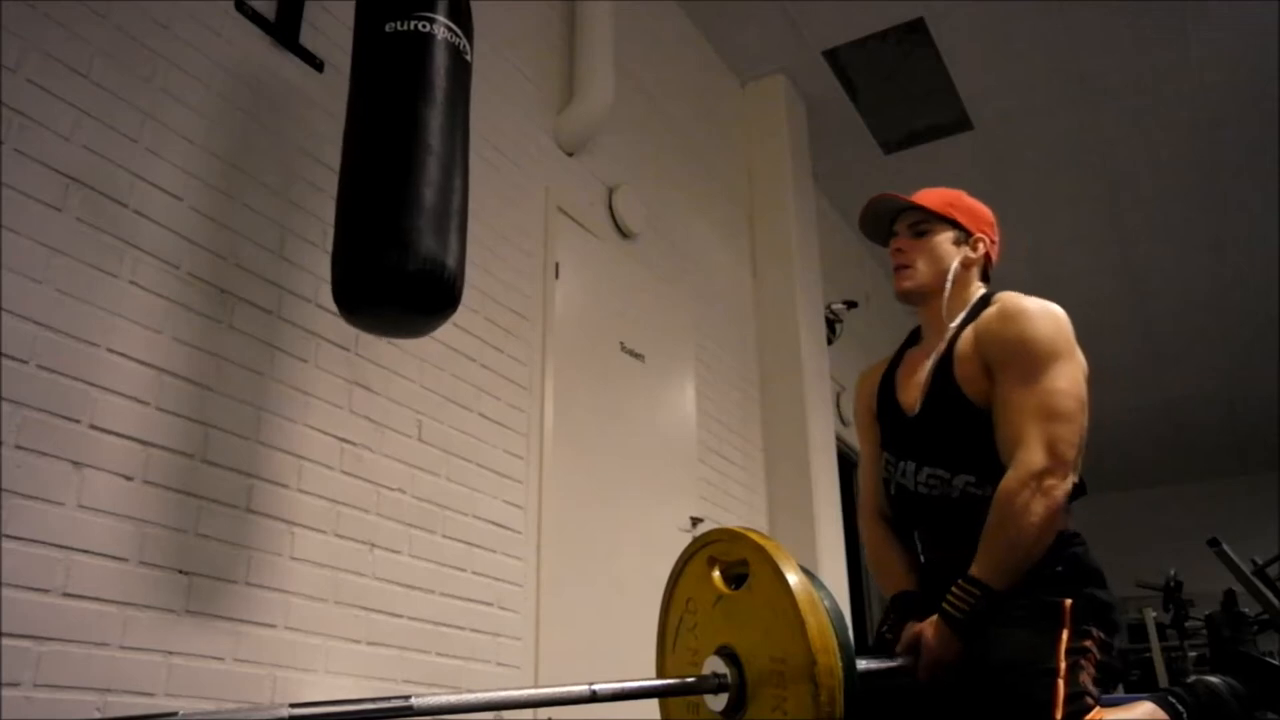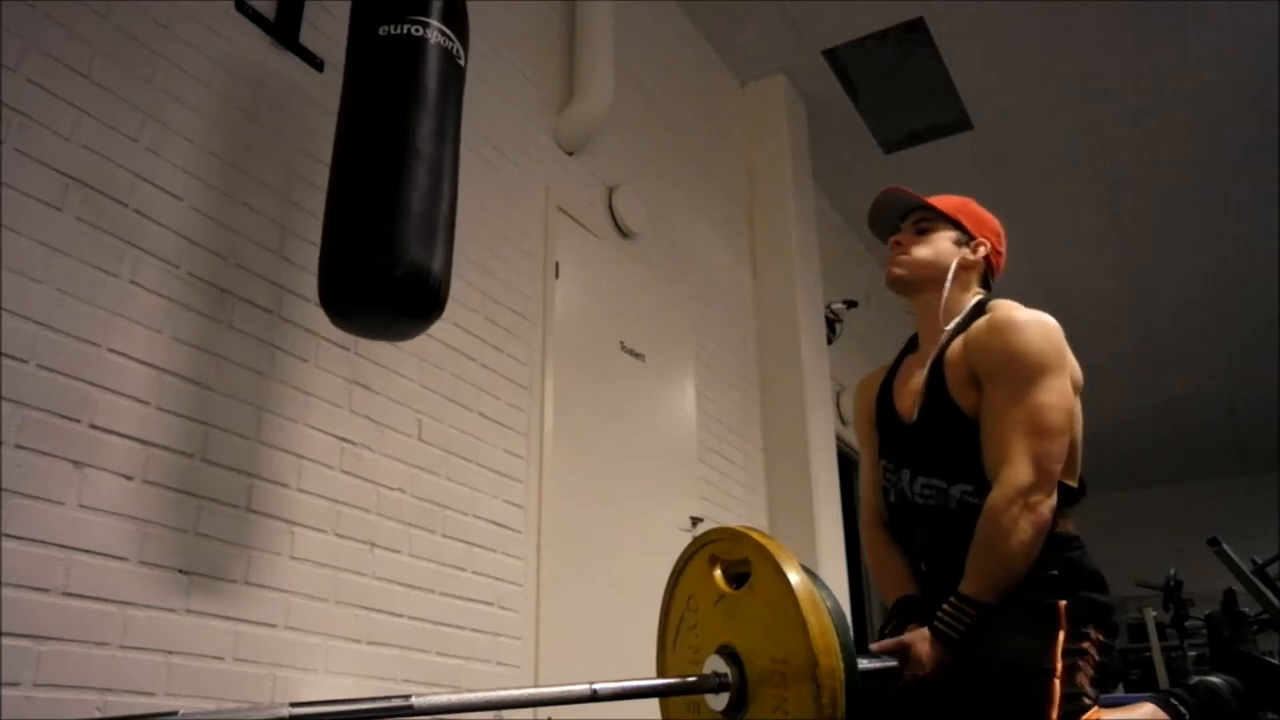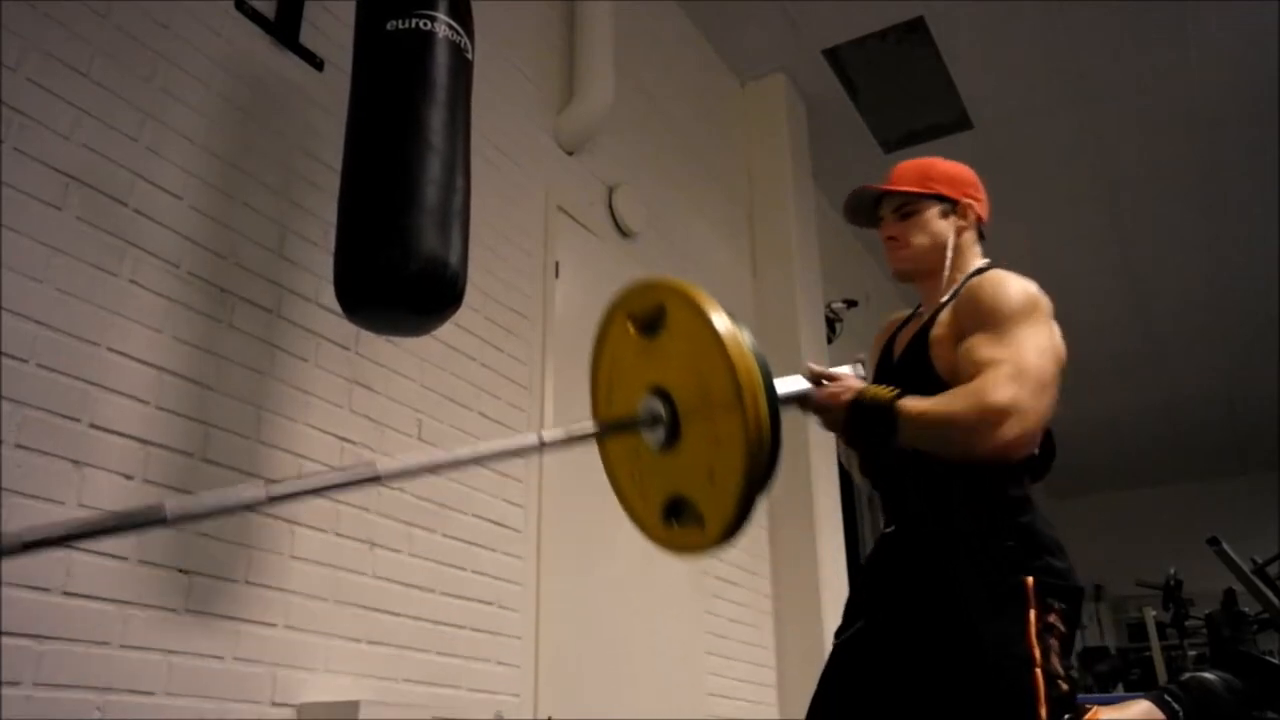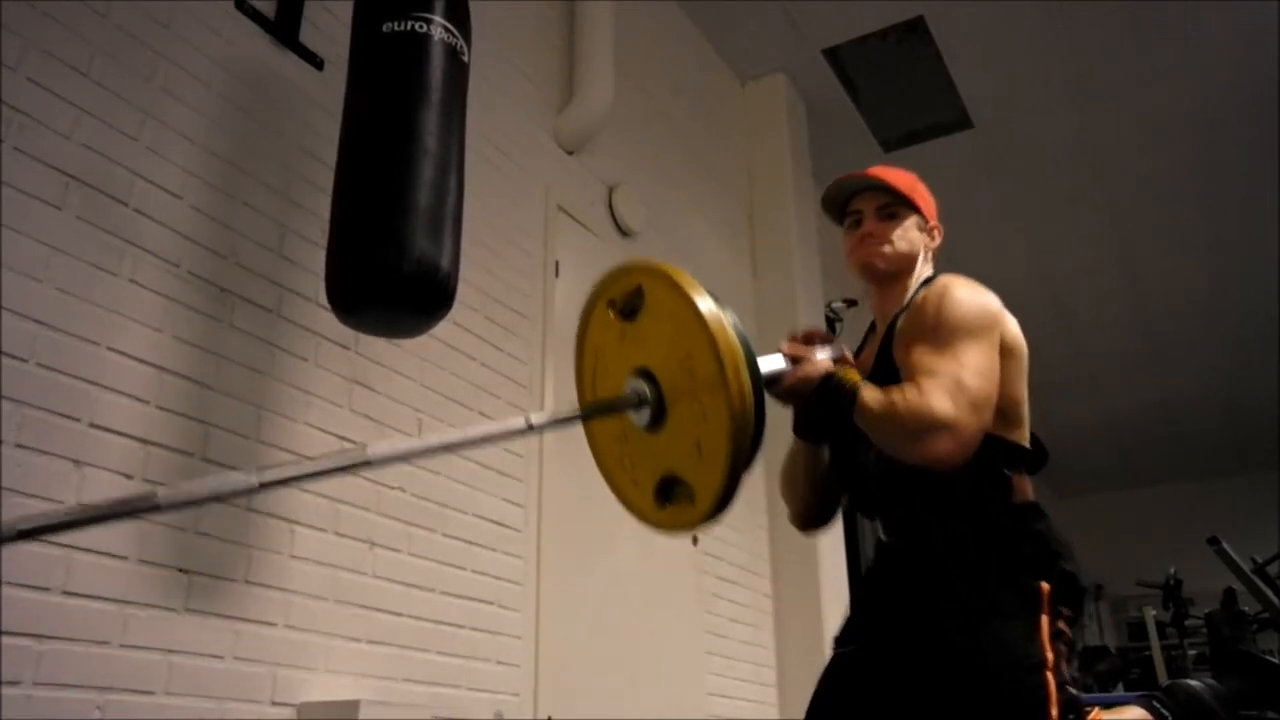
dt=0.7s
person 1, frame 1
left shoulder: (1020, 325)
right shoulder: (878, 384)
left elbow: (1043, 479)
right elbow: (876, 512)
left wrist: (960, 612)
right wrist: (909, 609)
left hip: (1034, 594)
right hip: (933, 599)
person 1, frame 2
left shoulder: (1013, 336)
right shoulder: (877, 391)
left elbow: (1028, 495)
right elbow: (878, 520)
left wrist: (951, 625)
right wrist: (912, 616)
left hip: (1035, 598)
right hip: (939, 604)
person 1, frame 3
left shoulder: (1000, 297)
right shoulder: (896, 333)
left elbow: (1003, 420)
left wrist: (870, 406)
right wrist: (849, 411)
left hip: (996, 563)
right hip: (906, 569)
person 1, frame 4
left shoulder: (957, 304)
right shoulder: (862, 358)
left elbow: (940, 434)
right elbow: (809, 506)
left wrist: (836, 388)
right wrist: (811, 408)
left hip: (998, 574)
right hip: (906, 581)
